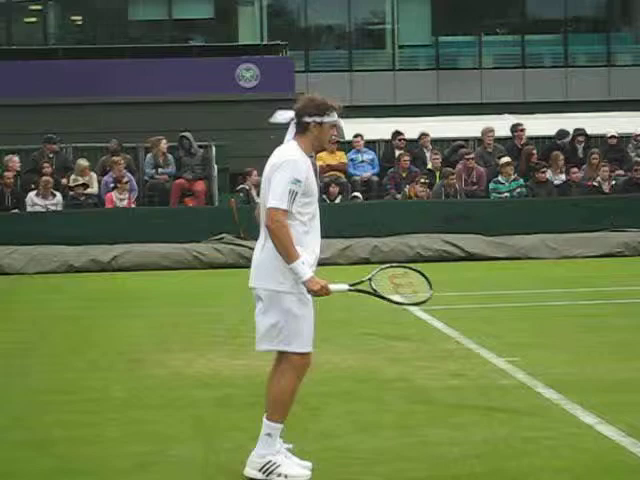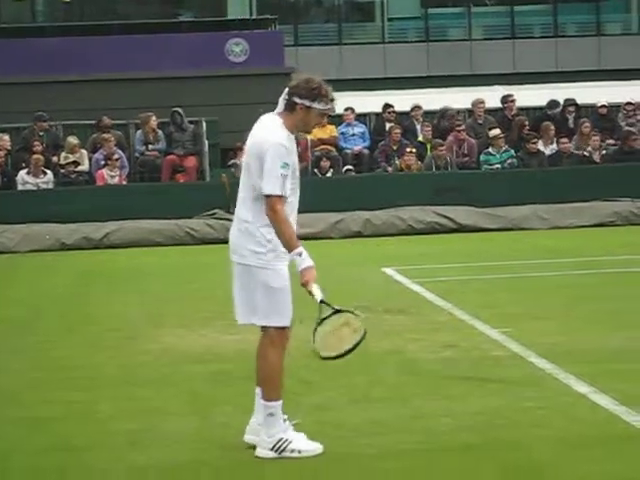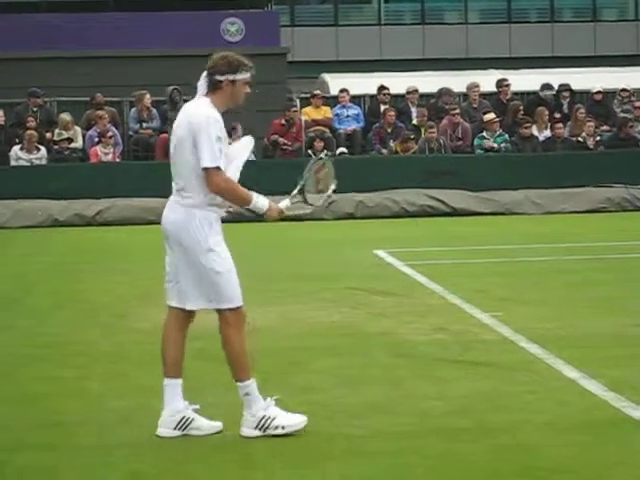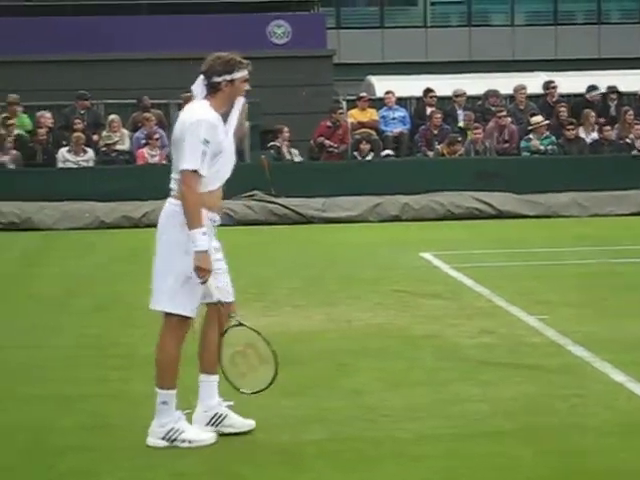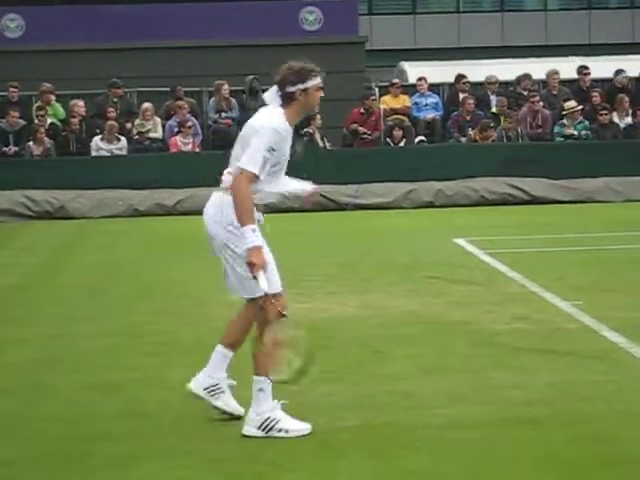
dt=0.7s
person 1, frame 1
left shoulder: (295, 158)
right shoulder: (292, 161)
right elbow: (274, 222)
right wrist: (304, 273)
left hip: (283, 276)
right hip: (284, 278)
left knee: (289, 359)
right knee: (296, 360)
person 1, frame 2
left shoulder: (271, 124)
right shoulder: (276, 142)
right elbow: (275, 208)
right wrist: (303, 260)
left hip: (258, 244)
right hip: (264, 249)
left knee: (272, 333)
right knee: (276, 334)
left ankle: (262, 422)
right ankle: (273, 433)
person 1, frame 3
left shoulder: (191, 110)
right shoulder: (207, 118)
right elbow: (217, 183)
right wrist: (262, 204)
left hip: (181, 217)
right hip: (196, 223)
left knee: (179, 313)
right knee: (232, 315)
left ankle: (174, 411)
right ankle: (257, 411)
person 1, frame 4
left shoulder: (210, 116)
right shoulder: (200, 120)
right elbow: (188, 185)
right wrist: (199, 246)
left hip: (201, 225)
right hip: (188, 225)
left knee: (221, 311)
right knee: (177, 320)
left ankle: (209, 407)
right ankle: (165, 422)
person 1, frame 5
left shoulder: (277, 121)
right shoulder: (272, 127)
right elbow: (240, 185)
left wrist: (296, 187)
right wrist: (253, 242)
left hip: (226, 214)
right hip: (232, 217)
left knee: (256, 303)
right knee: (273, 307)
left ankle: (211, 378)
right ankle: (262, 413)
